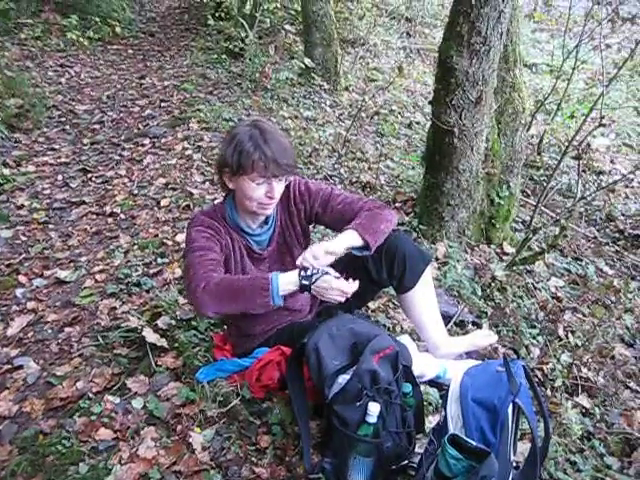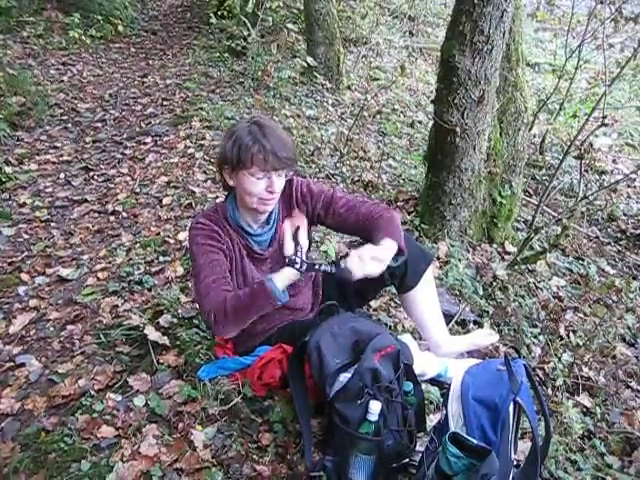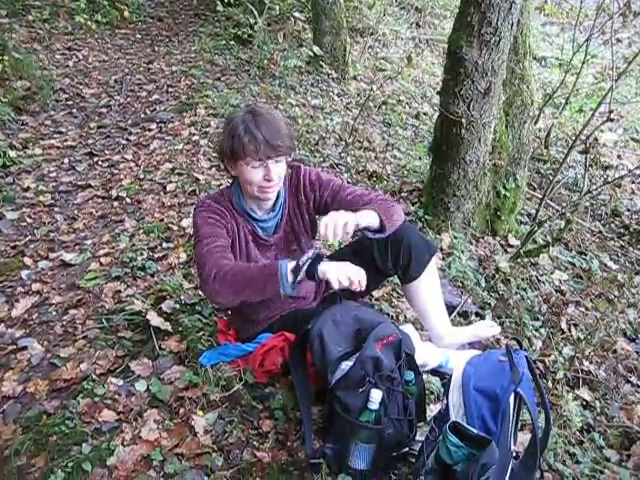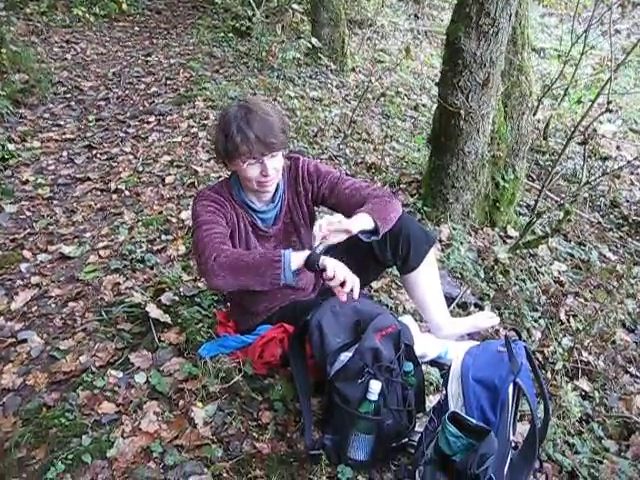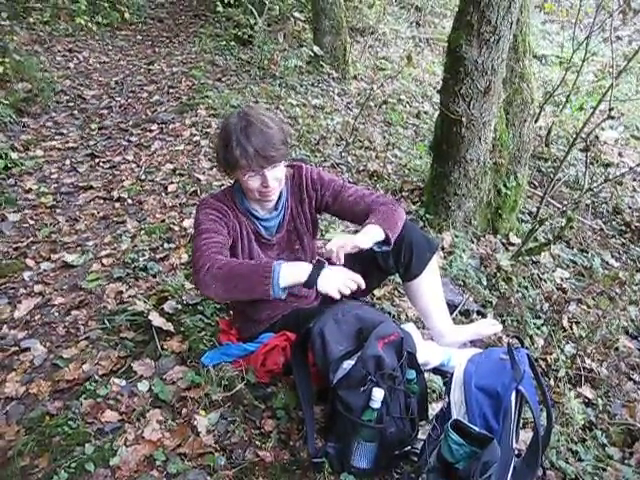
dt=0.3s
person 1, frame 1
left shoulder: (296, 194)
right shoulder: (208, 228)
left elbow: (380, 214)
right elbow: (204, 294)
left wrist: (331, 246)
right wrist: (301, 278)
left hip: (314, 301)
right hip: (267, 337)
left knee: (397, 246)
left ankle: (439, 346)
person 1, frame 2
left shoulder: (297, 194)
right shoulder: (209, 229)
left elbow: (383, 216)
right elbow: (220, 321)
left wrist: (383, 252)
right wrist: (290, 271)
left hip: (314, 299)
right hip: (269, 335)
left knee: (402, 248)
left ankle: (440, 344)
person 1, frame 3
left shoulder: (302, 181)
right shoulder: (214, 212)
left elbow: (390, 208)
right elbow: (217, 284)
left wrist: (356, 218)
right wrist: (308, 267)
left hip: (317, 289)
right hip: (271, 323)
left knee: (402, 237)
left ankle: (442, 335)
person 1, frame 4
left shoulder: (300, 172)
right shoulder: (213, 203)
left elbow: (386, 202)
right elbow: (215, 269)
left wrist: (350, 225)
right wrist: (309, 258)
left hip: (316, 281)
right hip: (270, 315)
left knee: (401, 228)
left ankle: (440, 326)
person 1, frame 5
left shoulder: (303, 180)
right shoulder: (217, 211)
left elbow: (390, 209)
right elbow: (209, 276)
left wrist: (363, 238)
right wrist: (304, 272)
left hip: (320, 290)
right hip: (273, 322)
left knee: (406, 235)
left ankle: (444, 333)
